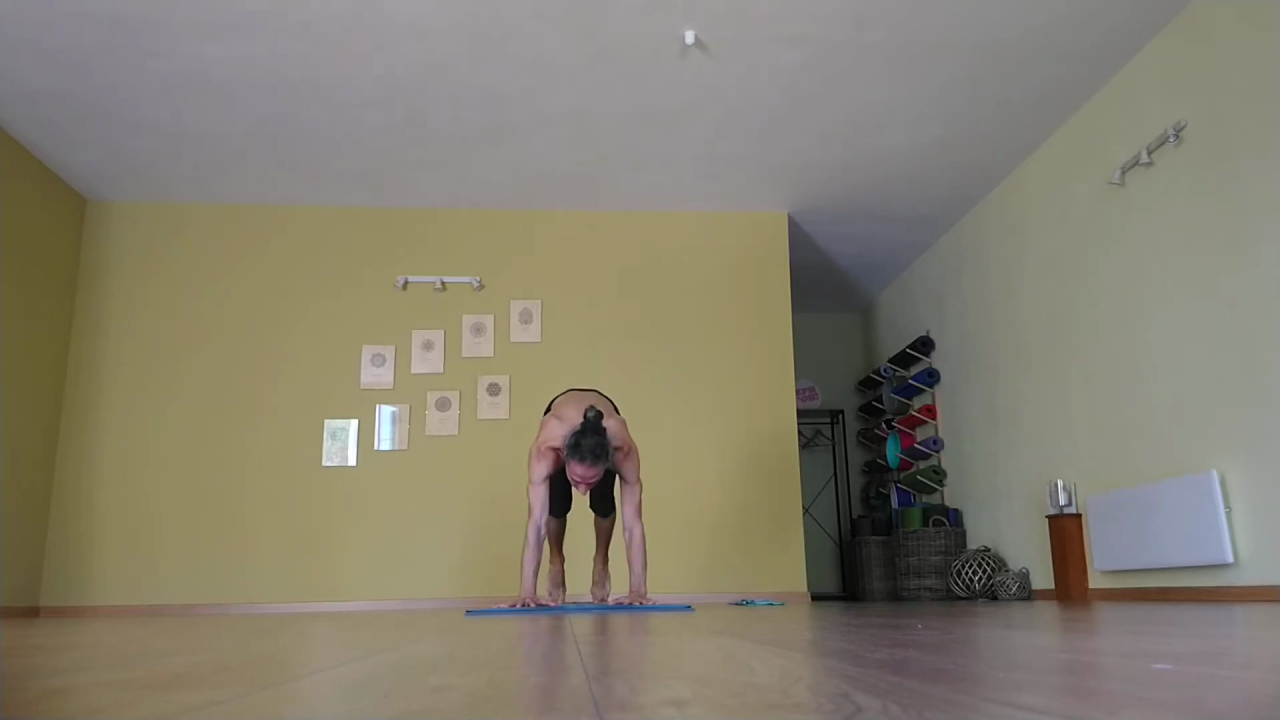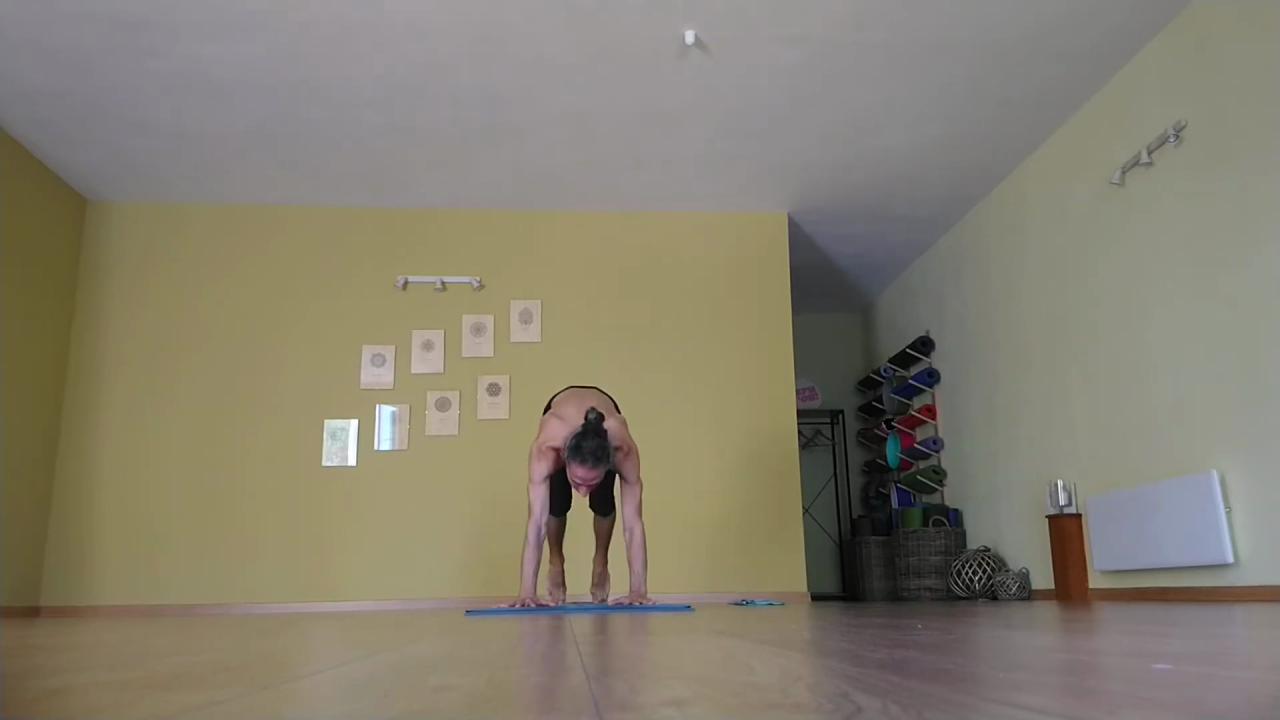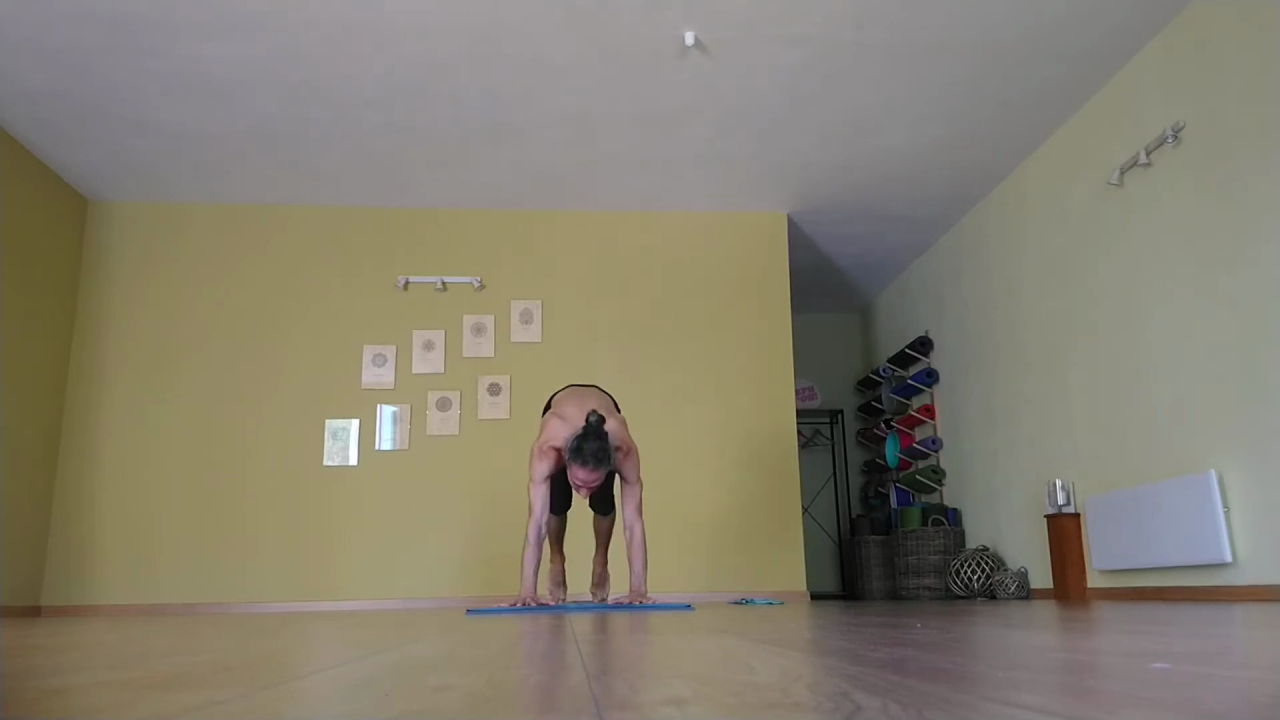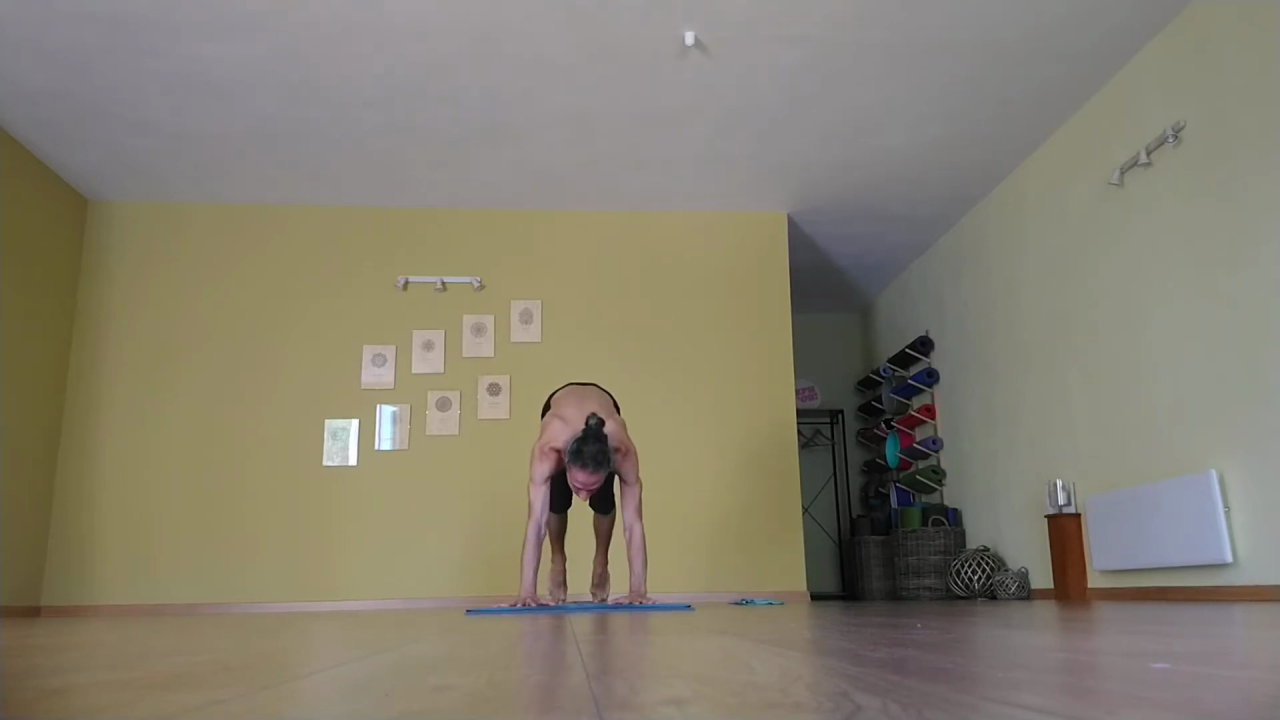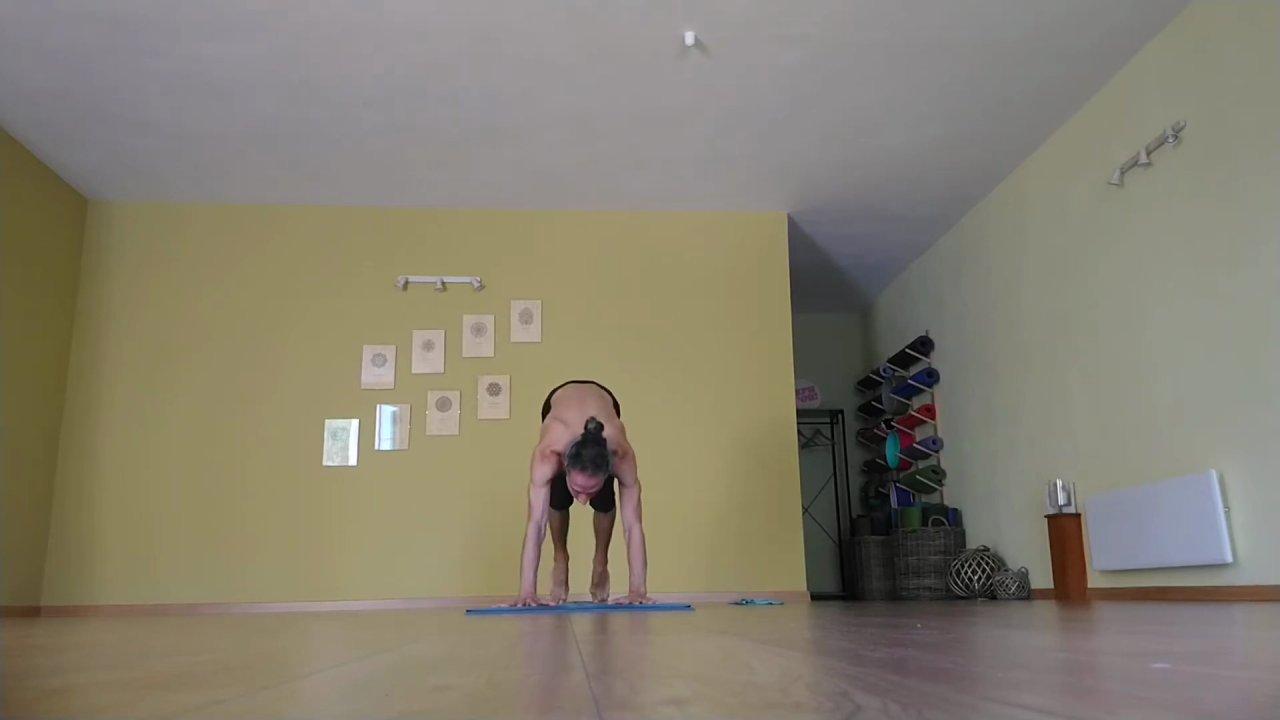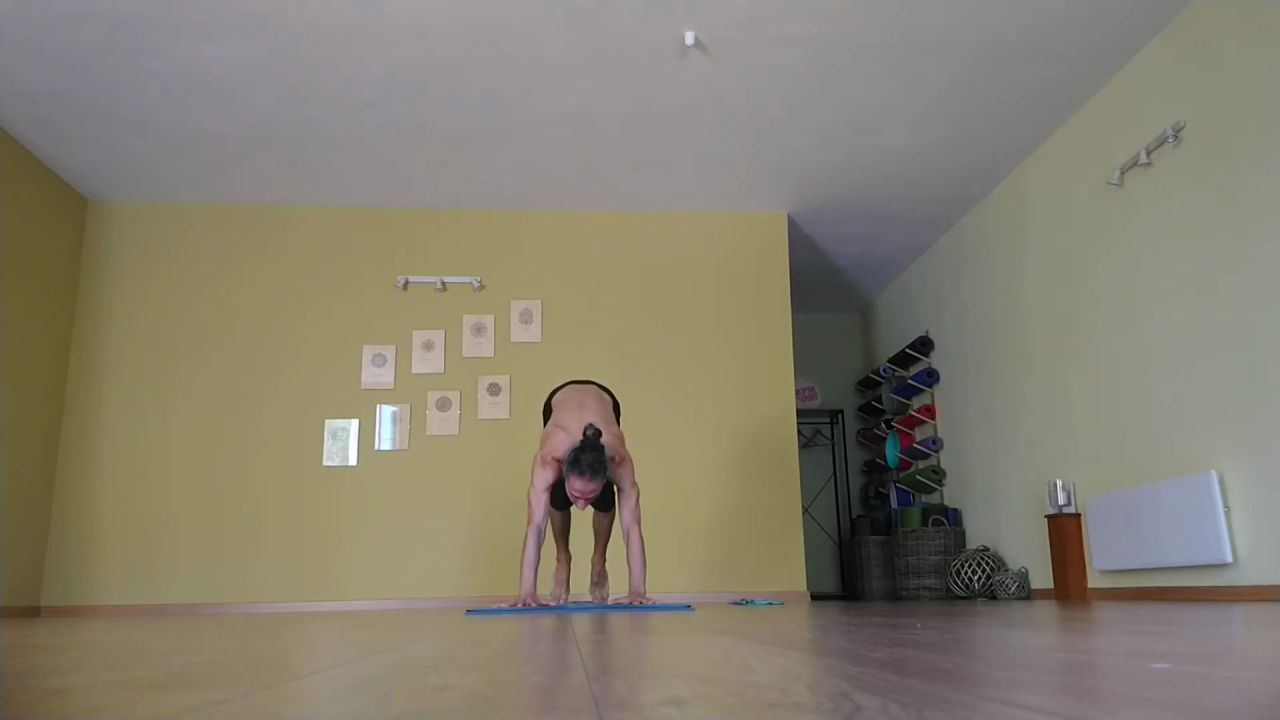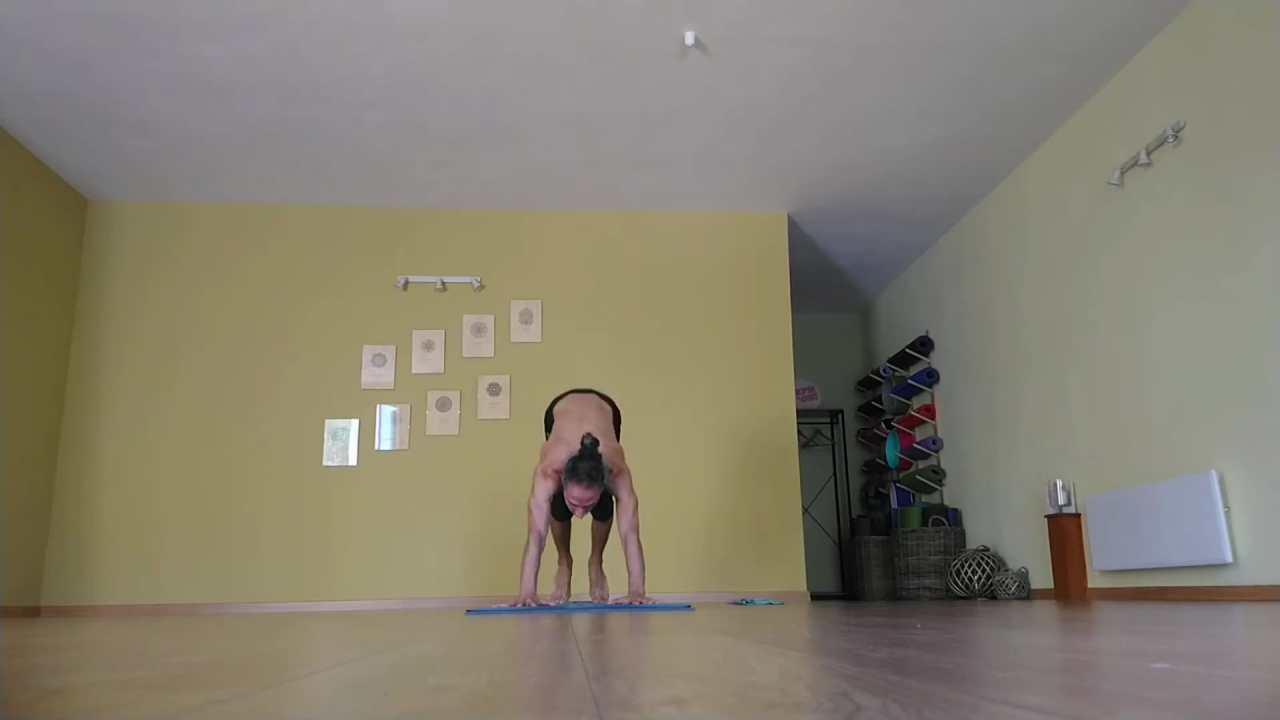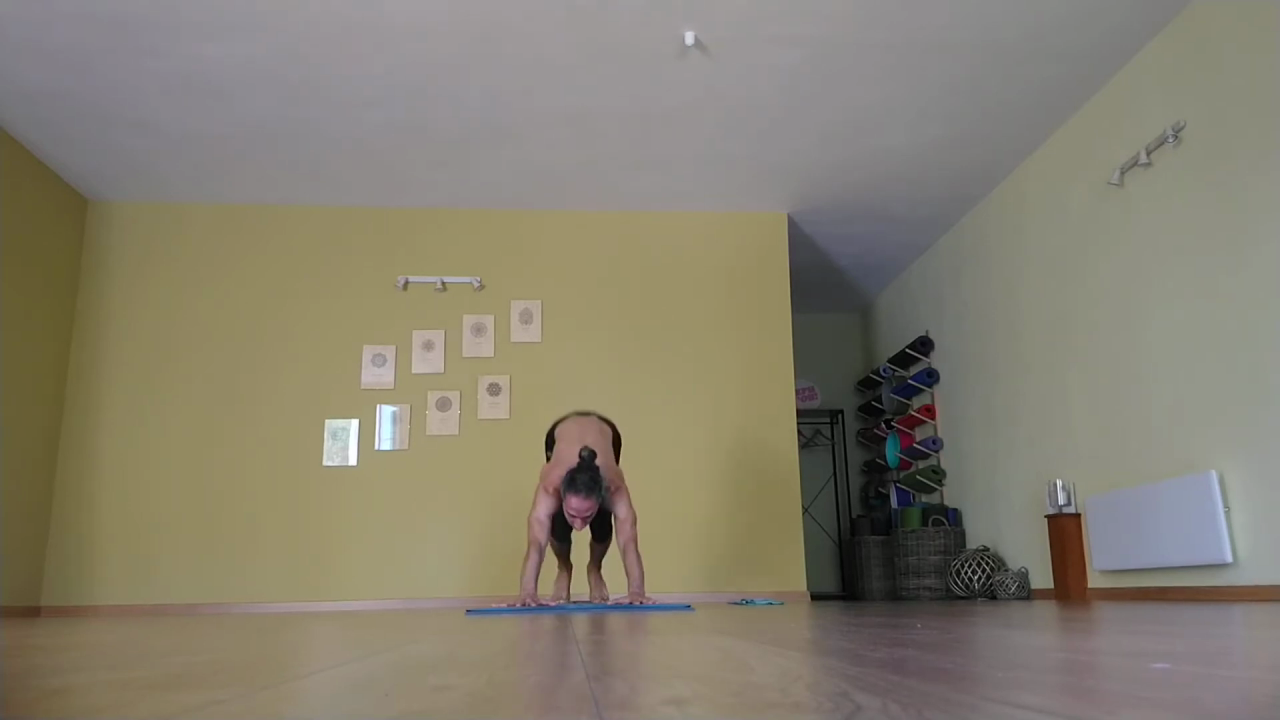
dt=0.1s
person 1, frame 1
left shoulder: (623, 450)
right shoulder: (545, 449)
left elbow: (633, 522)
right elbow: (536, 521)
left knee: (603, 504)
right knee: (557, 505)
left ankle: (601, 561)
right ankle: (556, 561)
person 1, frame 2
left shoulder: (624, 450)
right shoulder: (545, 449)
left elbow: (633, 522)
right elbow: (536, 521)
left knee: (603, 503)
right knee: (557, 504)
left ankle: (601, 562)
right ankle: (555, 562)
person 1, frame 3
left shoulder: (623, 450)
right shoulder: (547, 449)
left elbow: (634, 522)
right elbow: (537, 521)
left knee: (603, 502)
right knee: (558, 502)
left ankle: (601, 562)
right ankle: (556, 561)
person 1, frame 4
left shoulder: (622, 451)
right shoulder: (548, 450)
left elbow: (633, 523)
right elbow: (536, 521)
left knee: (603, 501)
right knee: (557, 500)
left ankle: (601, 562)
right ankle: (557, 560)
person 1, frame 5
left shoulder: (620, 453)
right shoulder: (549, 453)
left elbow: (633, 524)
right elbow: (535, 523)
left wrist: (638, 590)
left knee: (603, 500)
right knee: (558, 497)
left ankle: (601, 563)
right ankle: (560, 560)
person 1, frame 6
left shoulder: (618, 459)
right shoulder: (548, 459)
left elbow: (631, 526)
right elbow: (535, 526)
left wrist: (637, 590)
right wrist: (526, 591)
left knee: (604, 500)
right knee: (558, 498)
left ankle: (599, 562)
right ankle: (562, 559)
person 1, frame 7
left shoulder: (616, 471)
right shoulder: (550, 470)
left elbow: (630, 532)
right elbow: (536, 533)
left wrist: (637, 587)
right wrist: (527, 589)
left knee: (603, 509)
right knee: (559, 510)
left ankle: (597, 562)
right ankle: (564, 562)
person 1, frame 8
left shoulder: (614, 488)
right shoulder: (550, 487)
left elbow: (627, 542)
right elbow: (536, 544)
left wrist: (636, 591)
right wrist: (527, 592)
left knee: (601, 529)
right knee: (559, 529)
left ankle: (594, 569)
right ankle: (564, 570)
